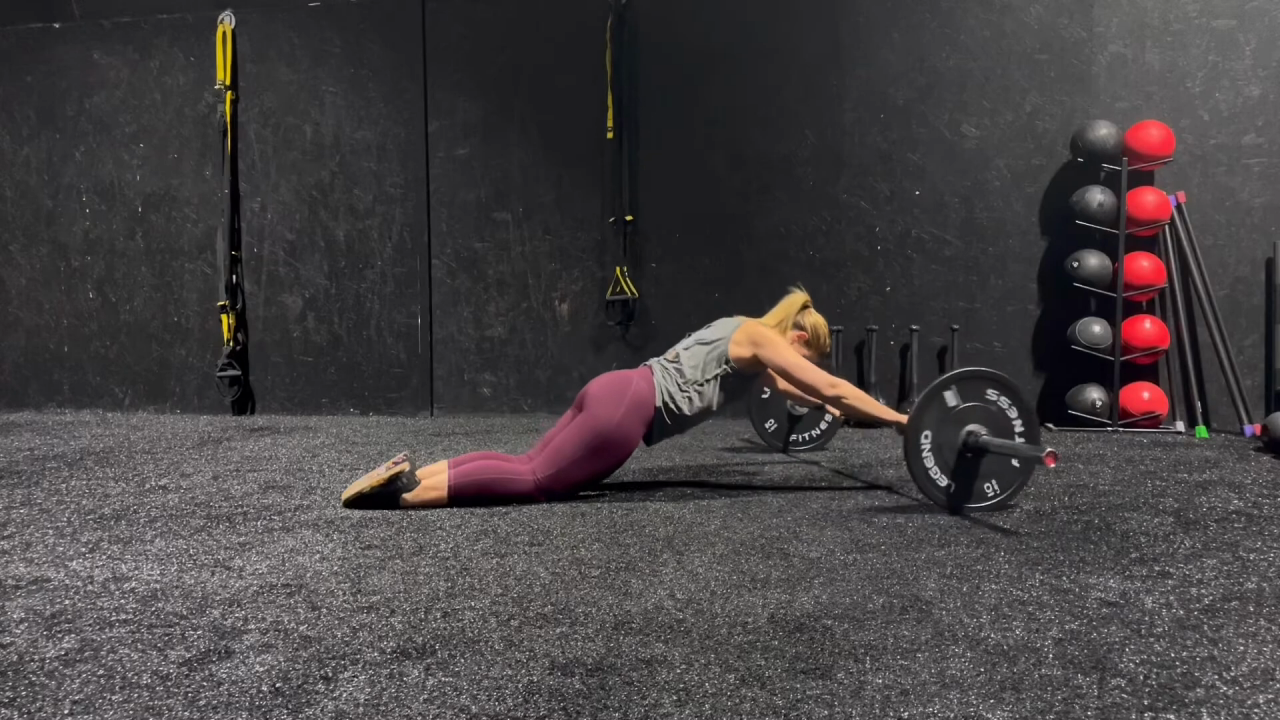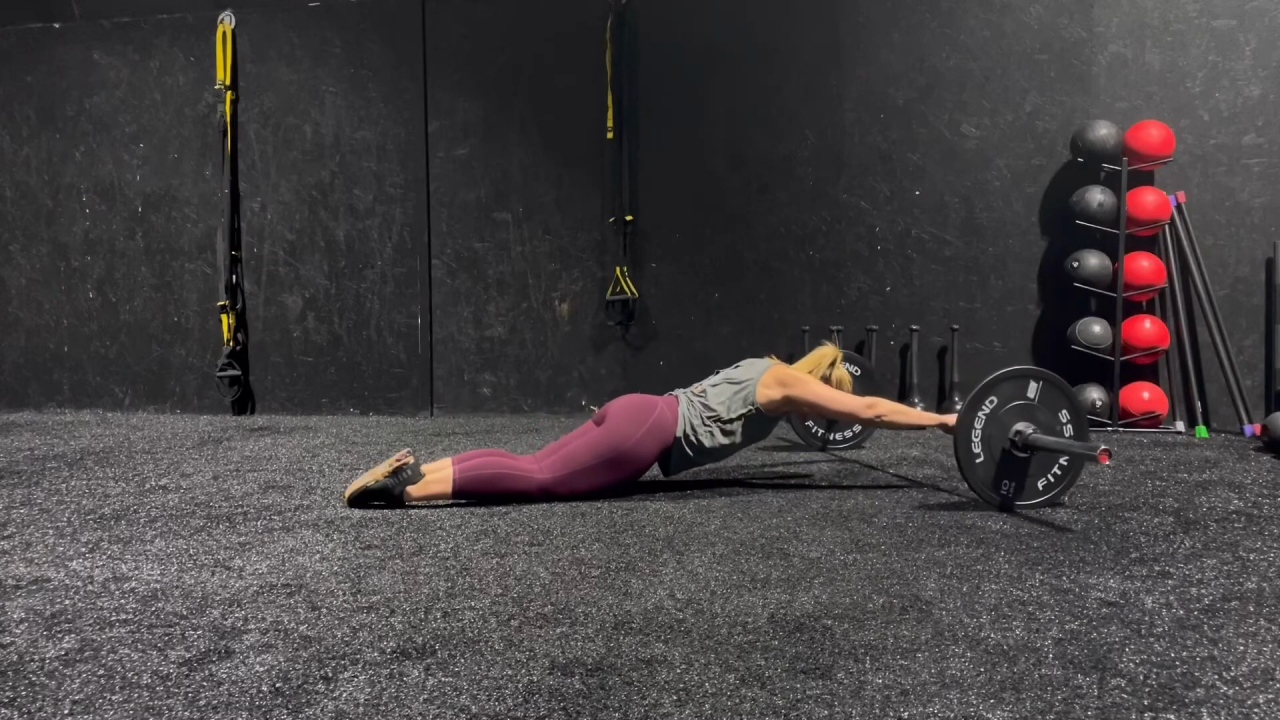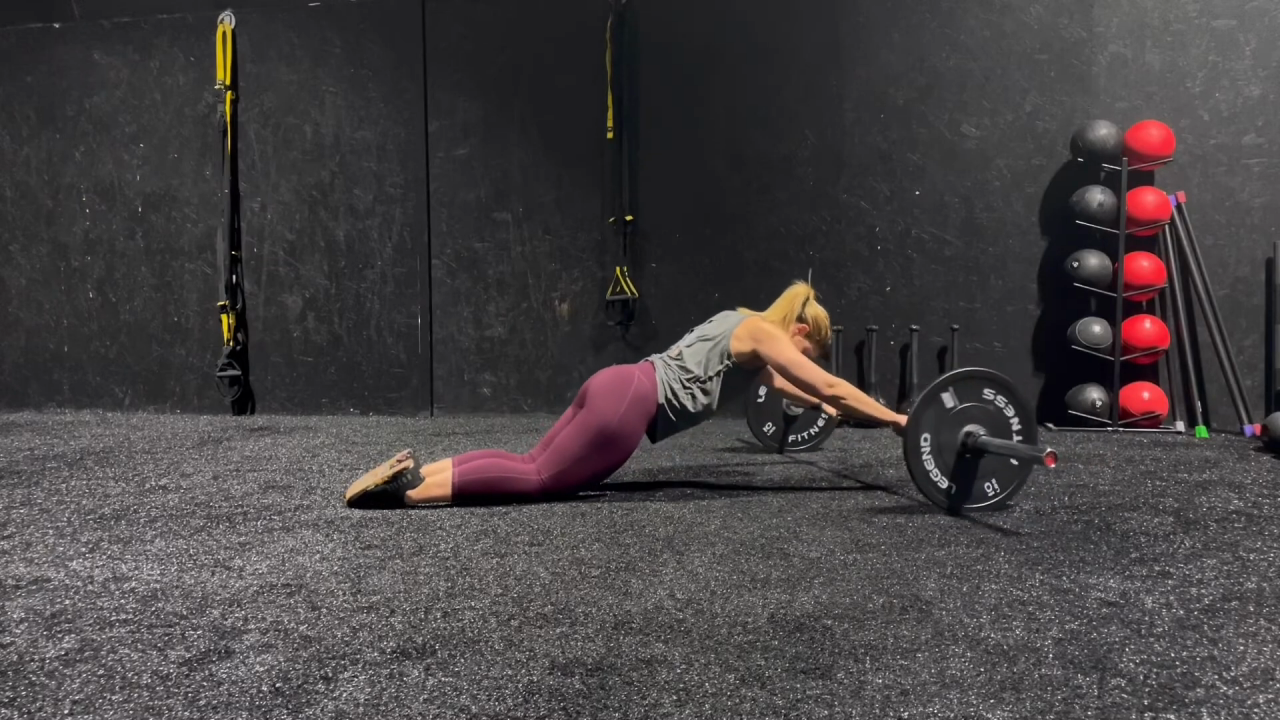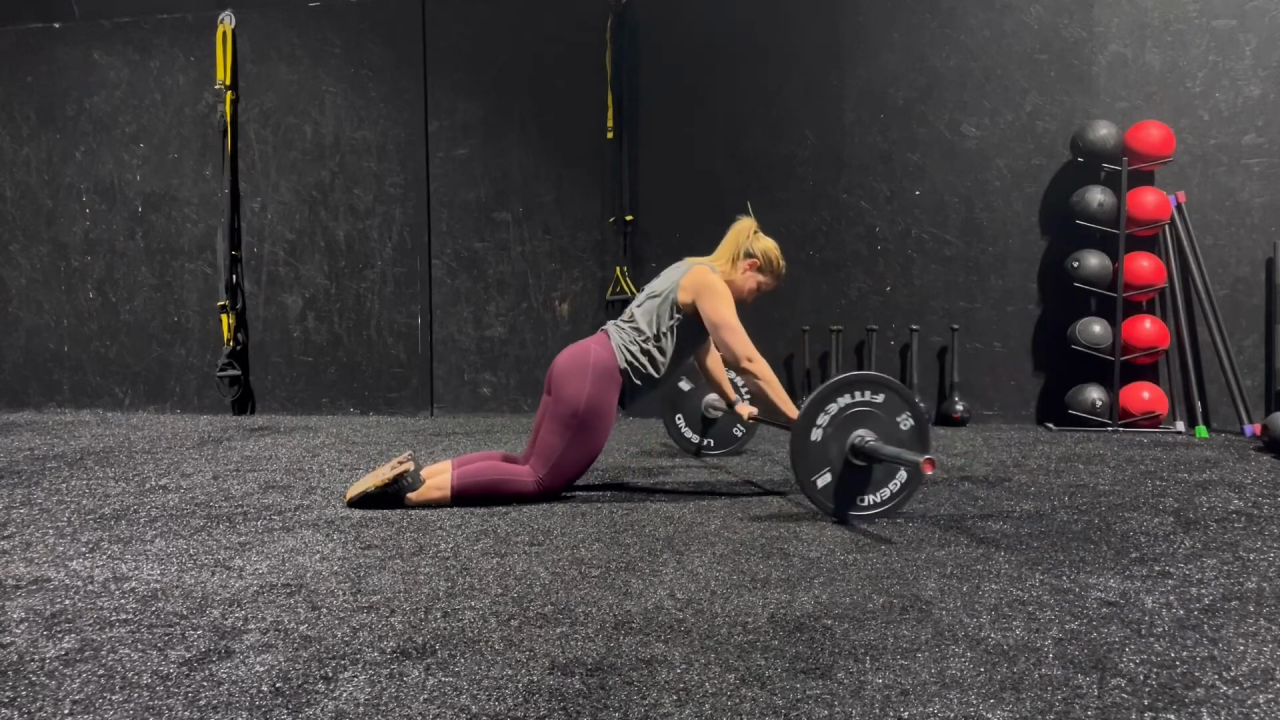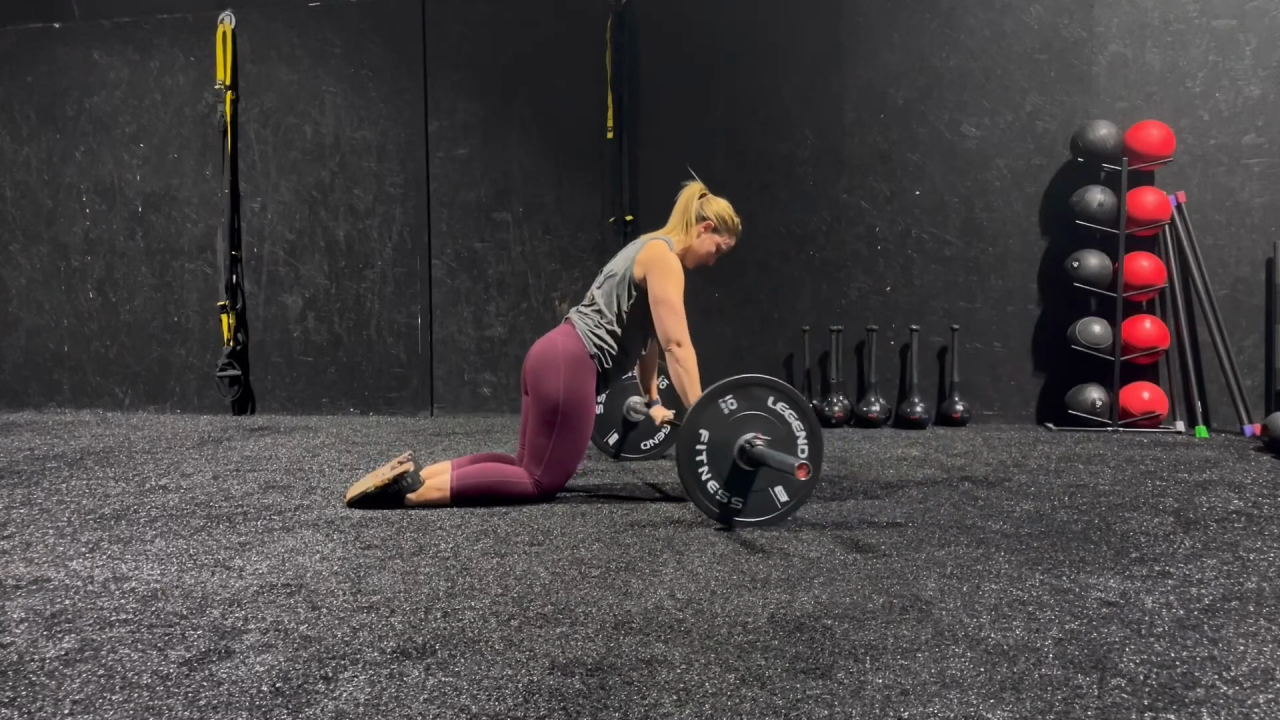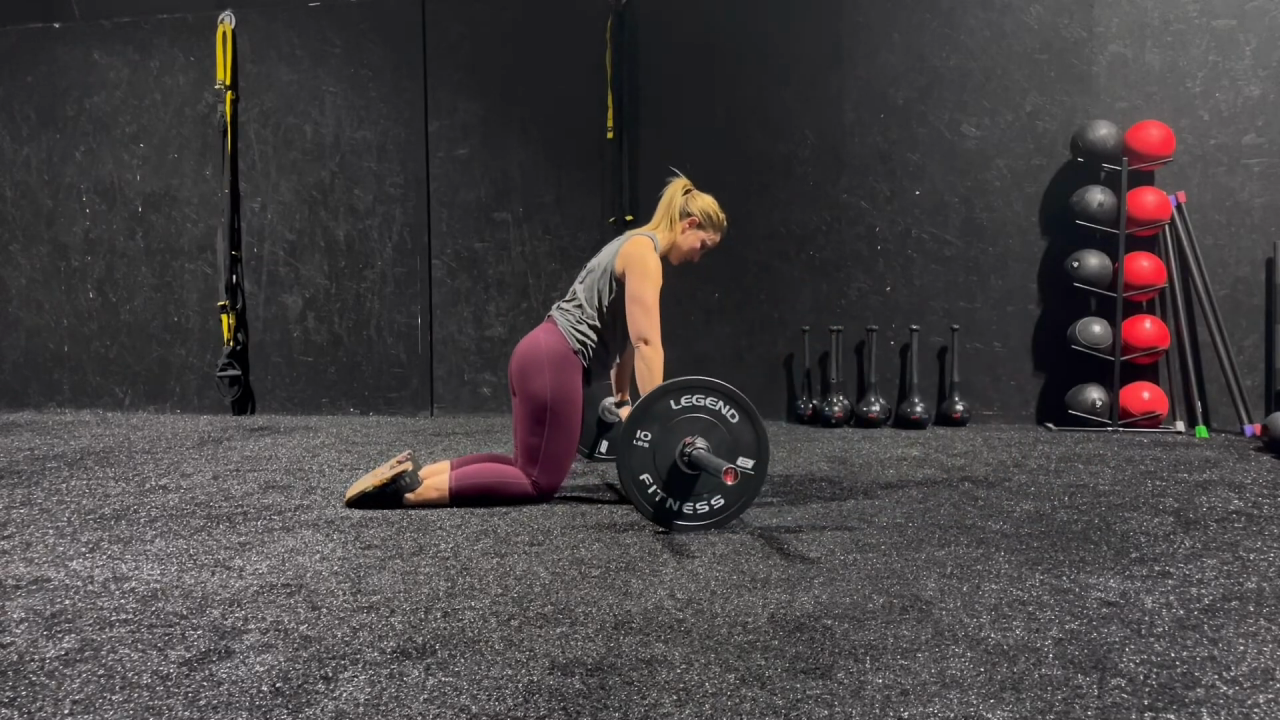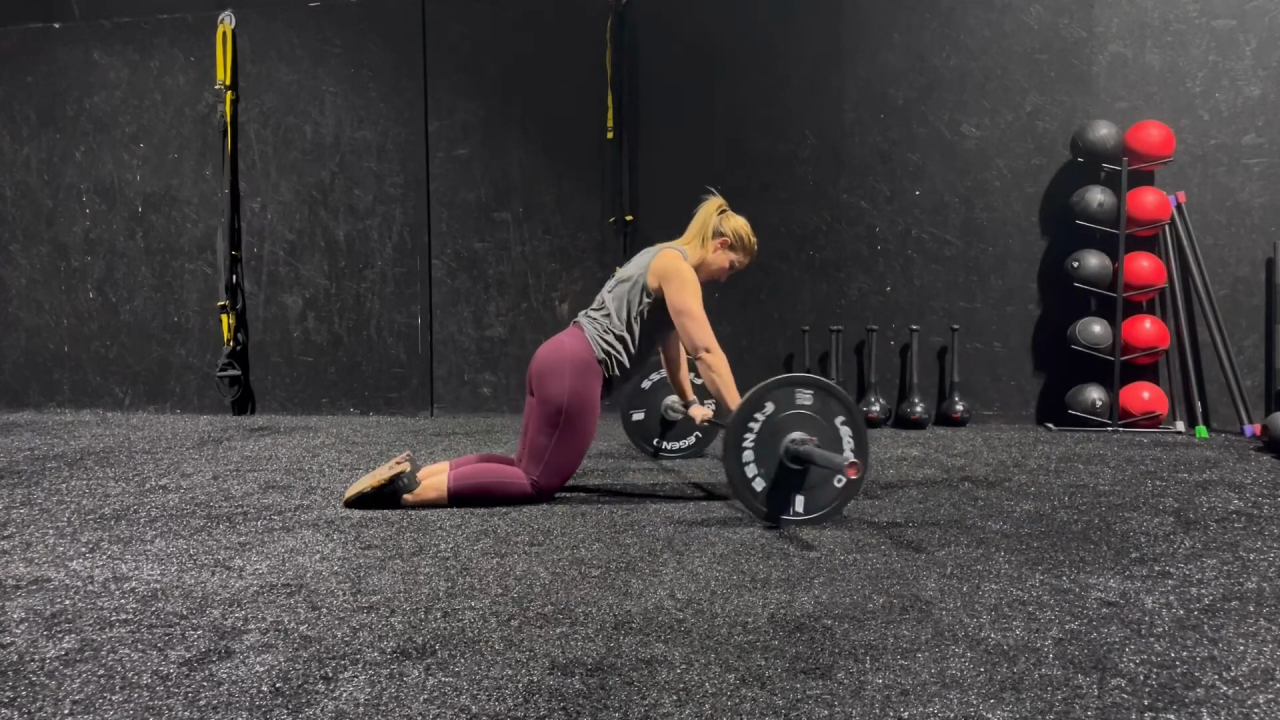
dt=0.7s
person 1, frame 1
left shoulder: (746, 335)
right shoulder: (763, 337)
left elbow: (779, 382)
right elbow: (831, 386)
left wrist: (829, 410)
right wrist: (899, 421)
left hip: (613, 394)
right hip: (628, 406)
left knee: (529, 468)
right knee: (535, 480)
left ankle: (411, 473)
right ankle: (407, 490)
person 1, frame 2
left shoulder: (771, 368)
right shoulder: (789, 385)
left elbow: (854, 404)
right elbow: (868, 409)
right wrist: (940, 419)
left hip: (633, 415)
right hip: (646, 429)
left knee: (534, 467)
right knee: (537, 479)
left ankle: (414, 468)
right ankle: (409, 485)
person 1, frame 3
left shoulder: (744, 324)
right shoulder: (764, 332)
left elbow: (776, 380)
right elbow: (829, 384)
left wrist: (821, 407)
right wrist: (894, 419)
left hip: (614, 387)
right hip: (629, 402)
left knee: (534, 465)
right knee: (537, 480)
left ankle: (415, 470)
right ankle: (411, 488)
person 1, frame 4
left shoulder: (696, 273)
right shoulder: (710, 283)
left elbow: (705, 349)
right elbow: (748, 360)
left wrist: (734, 403)
right wrist: (797, 420)
left hip: (584, 366)
right hip: (595, 375)
left knee: (534, 466)
right knee: (540, 481)
left ankle: (415, 473)
right ankle: (412, 488)
person 1, frame 5
left shoulder: (653, 250)
right shoulder: (664, 258)
left elbow: (647, 336)
right elbow: (677, 345)
left wrist: (652, 400)
left hip: (556, 357)
right hip: (570, 364)
left knee: (531, 469)
right knee: (542, 483)
left ankle: (417, 472)
right ankle: (413, 489)
person 1, frame 6
left shoulder: (636, 247)
right shoulder: (644, 252)
left elbow: (625, 336)
right elbow: (646, 341)
left wrist: (623, 401)
left hip: (544, 355)
right hip: (554, 360)
left knee: (529, 468)
right knee: (540, 483)
left ankle: (414, 473)
right ankle: (410, 488)
person 1, frame 7
left shoulder: (666, 259)
right shoulder: (677, 267)
left elbow: (671, 343)
right elbow: (706, 350)
left wrist: (690, 403)
left hip: (563, 361)
right hip: (576, 368)
left knee: (531, 468)
right knee: (538, 484)
left ankle: (416, 473)
right ankle: (409, 489)
